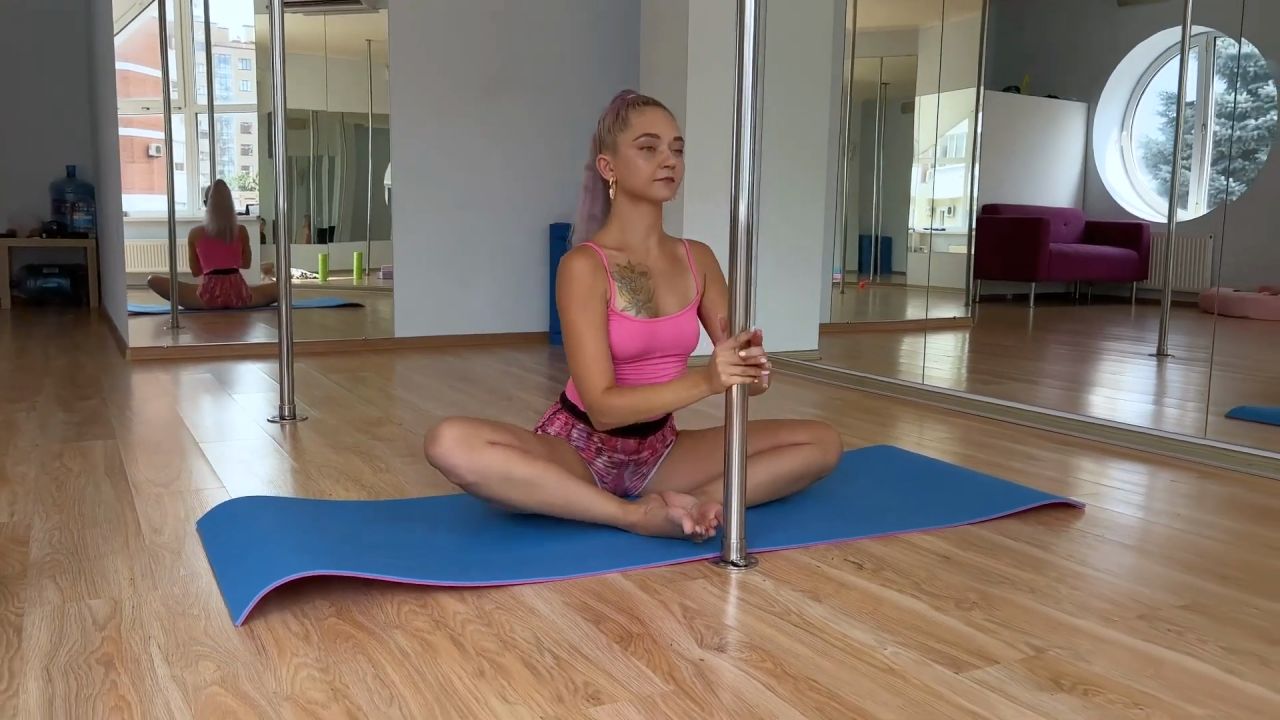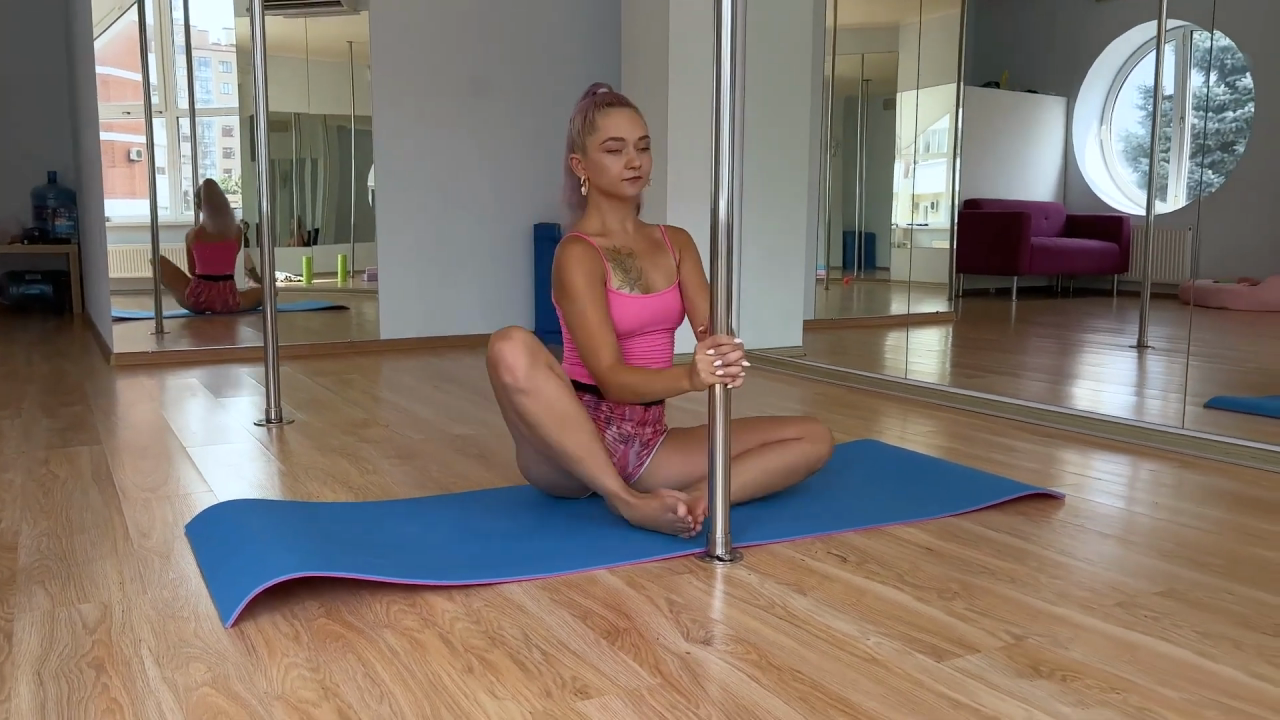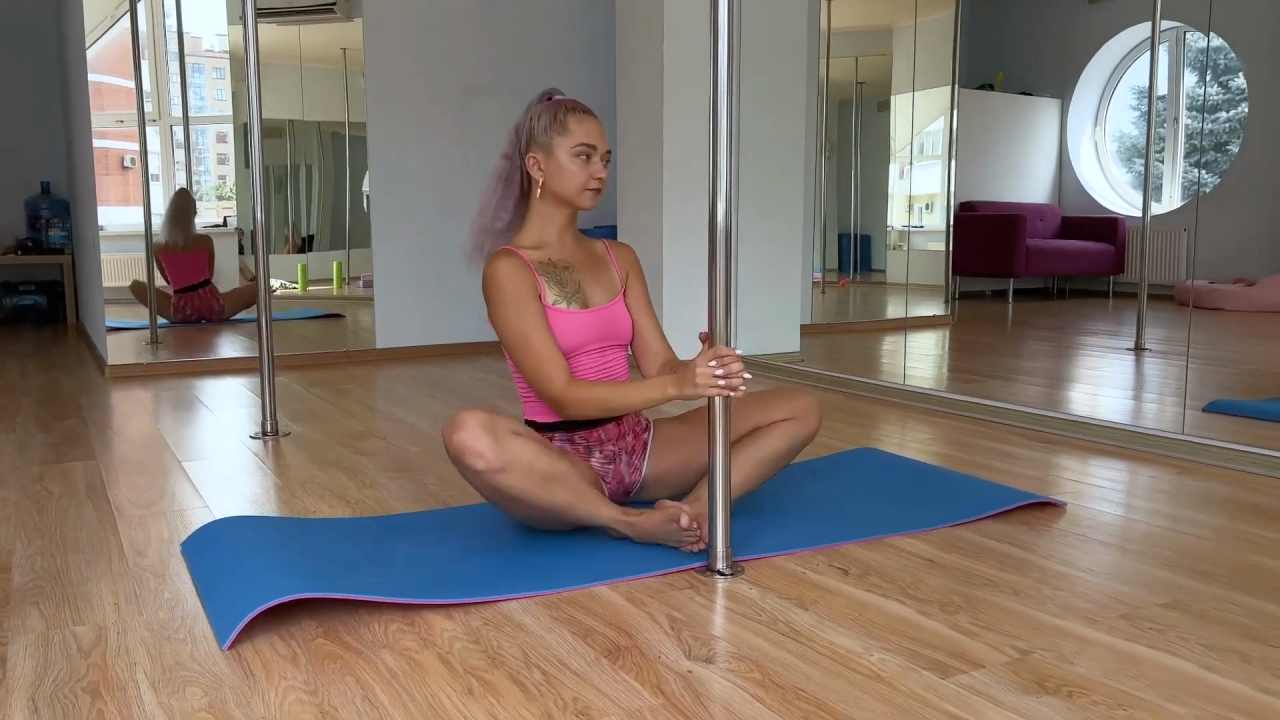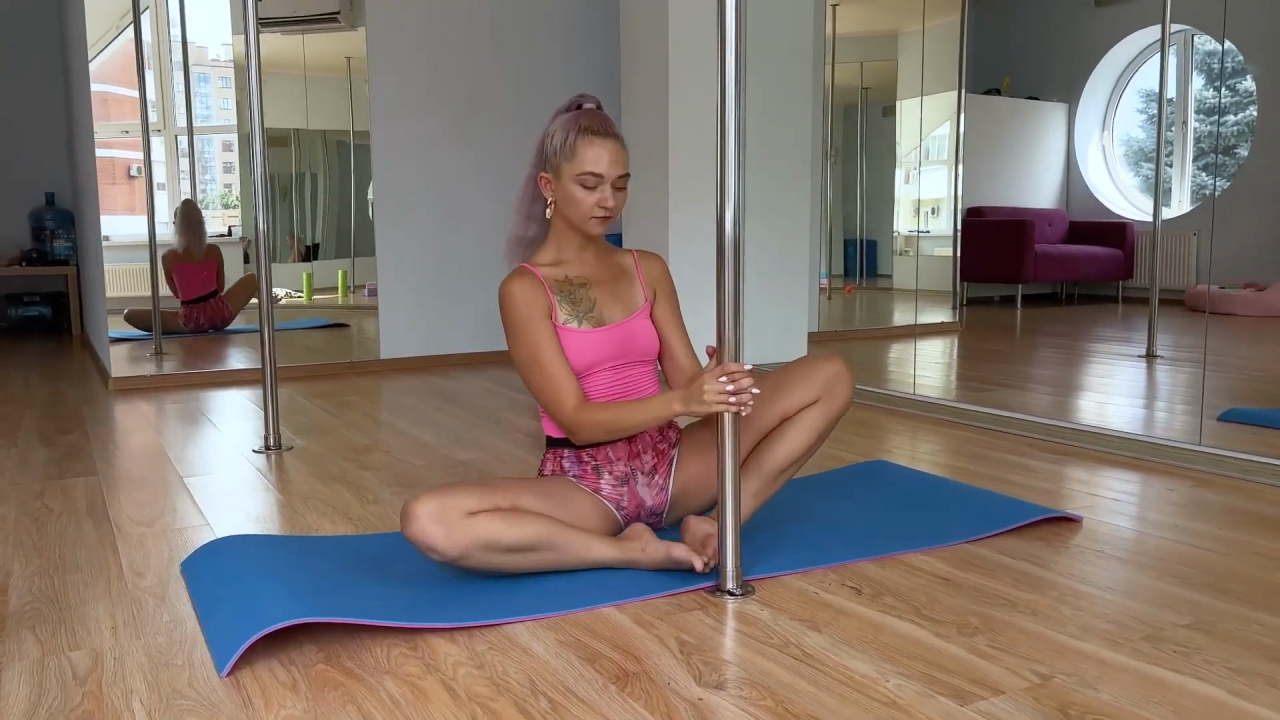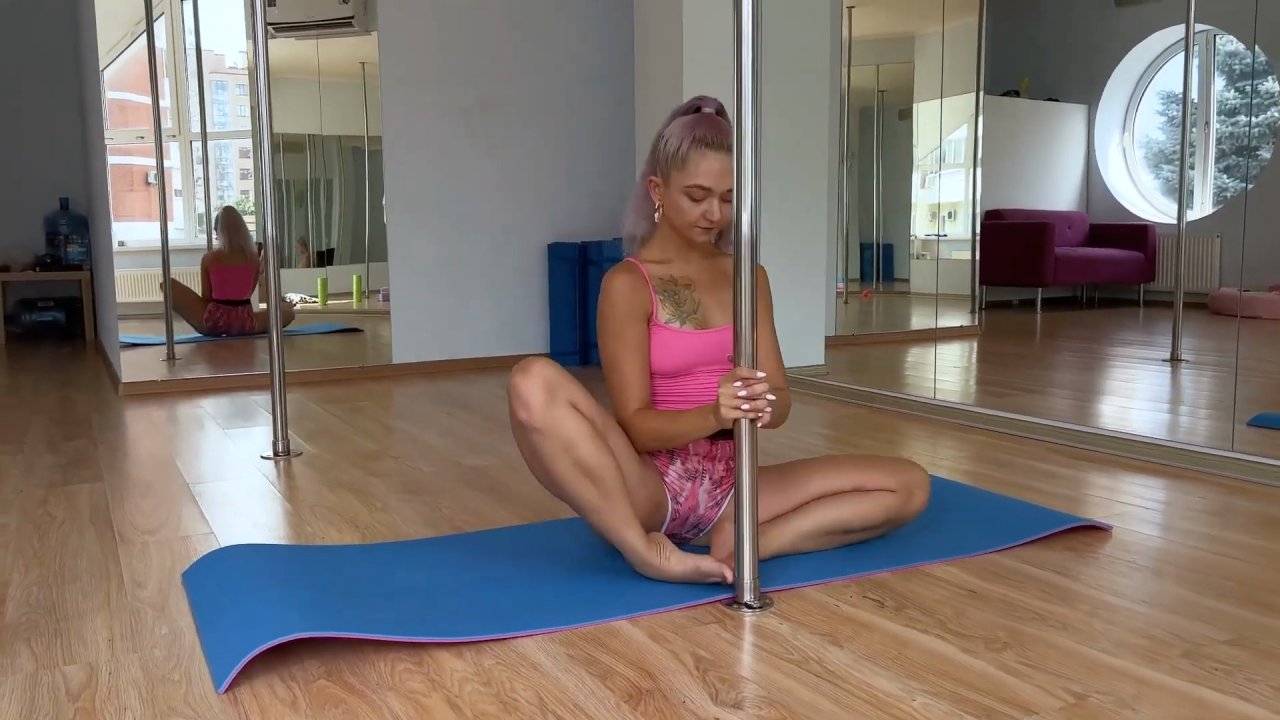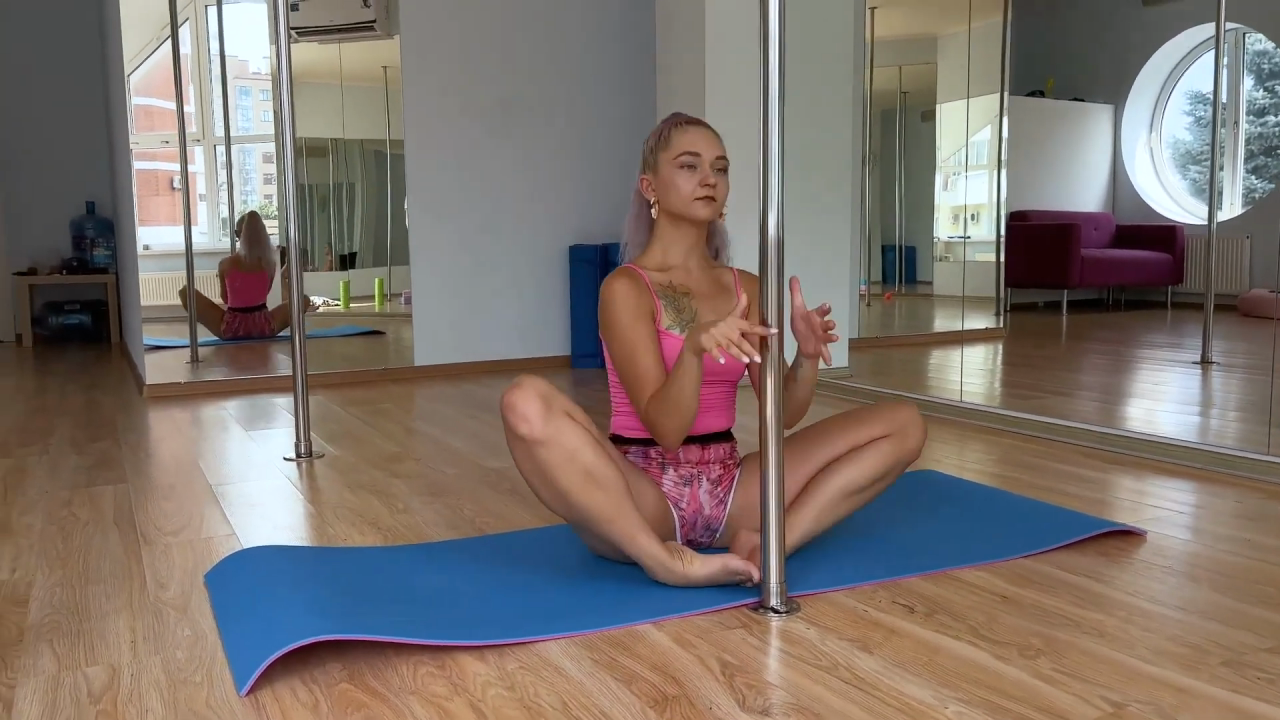
dt=0.5s
person 1, frame 1
left shoulder: (698, 259)
right shoulder: (584, 265)
left elbow: (757, 382)
right elbow: (602, 407)
left wrist: (748, 364)
right wrist: (705, 380)
left hip: (657, 451)
right hip: (577, 450)
left knee: (823, 443)
right knee: (448, 443)
right ankle: (637, 513)
person 1, frame 2
left shoulder: (676, 243)
right shoulder: (577, 253)
left elbow: (711, 332)
right elbow: (610, 376)
left wrist: (718, 356)
right wrist: (688, 377)
left hip: (645, 442)
right hip: (575, 444)
left knee: (815, 439)
right knee: (511, 347)
left ankle: (679, 500)
right ankle: (626, 499)
person 1, frame 3
left shoulder: (619, 258)
right shoulder: (508, 269)
left elbow: (660, 363)
right elbow: (563, 396)
left wrist: (704, 370)
right wrist: (678, 386)
left hip: (635, 447)
right hip: (563, 467)
left knee: (800, 409)
right knee: (467, 436)
left ankle: (692, 508)
right ankle: (630, 520)
person 1, frame 4
left shoulder: (647, 270)
right shoulder: (524, 289)
left elbow: (687, 379)
right elbow: (577, 421)
left wrist: (717, 387)
right wrist: (682, 402)
left hip: (668, 466)
right hip: (584, 487)
left knee: (831, 377)
right knee: (427, 523)
left ankle: (715, 526)
right ankle: (628, 551)
person 1, frame 5
left shoulder: (749, 278)
right shoulder: (628, 283)
left elbow: (779, 399)
right elbow: (637, 425)
left wrist: (764, 403)
right wrist: (714, 414)
left hip: (726, 483)
right hip: (647, 484)
left knee: (911, 487)
right knee: (533, 382)
left ankle: (741, 545)
right ankle: (647, 551)
person 1, frame 6
left shoulder: (742, 287)
right shoulder: (626, 288)
left elbow: (787, 410)
right elbow: (664, 426)
left wrist: (808, 355)
right wrist: (700, 348)
left hip: (728, 486)
right hip: (646, 493)
left knee: (905, 424)
right knee: (525, 402)
left ankle: (768, 546)
right ankle: (665, 560)
